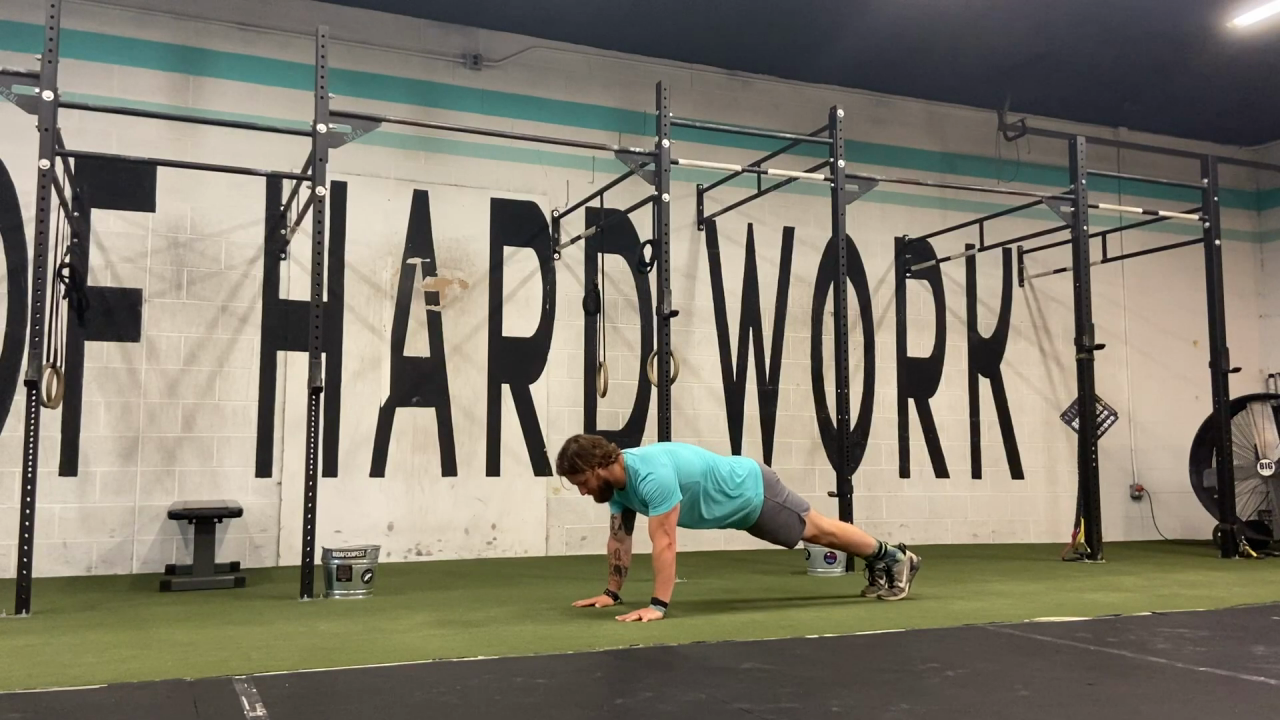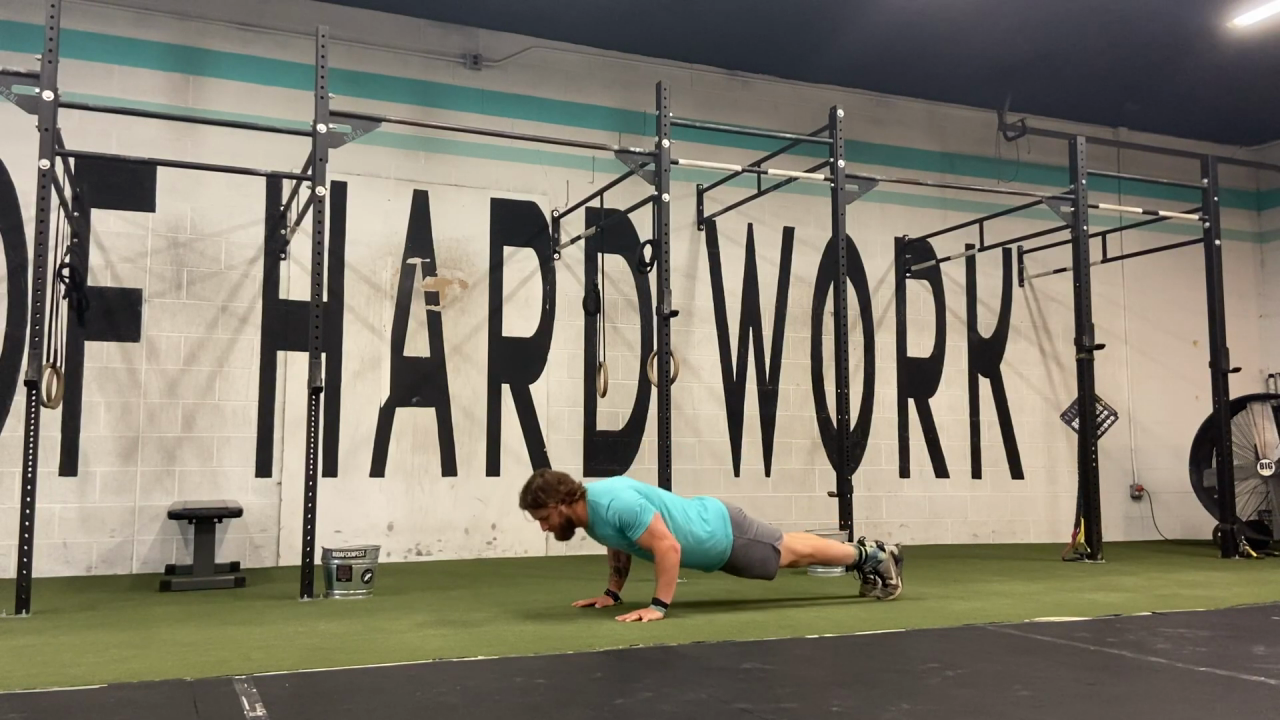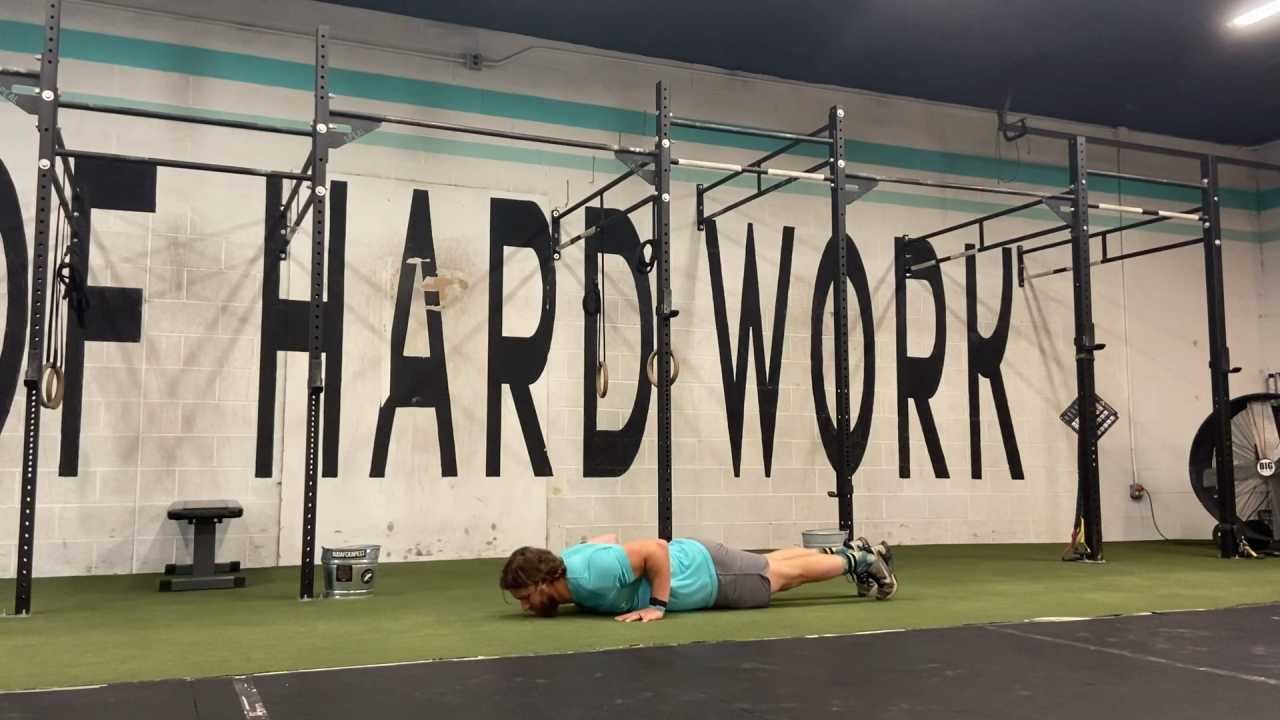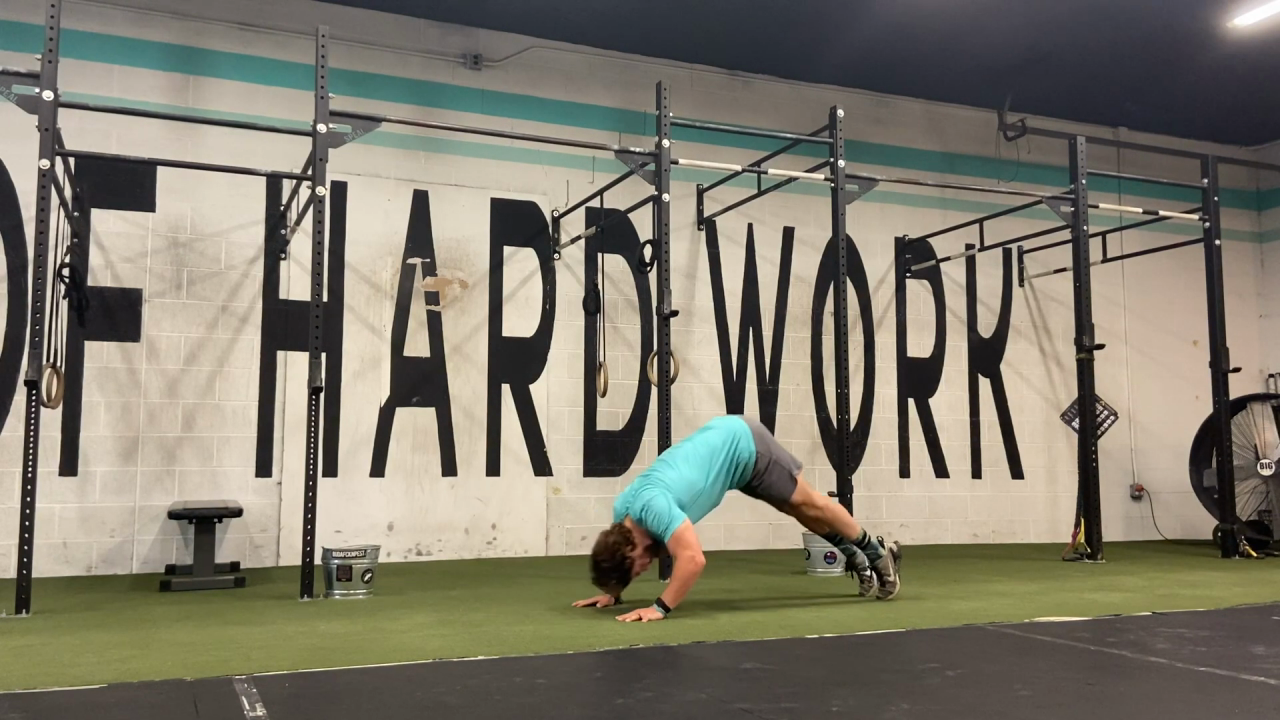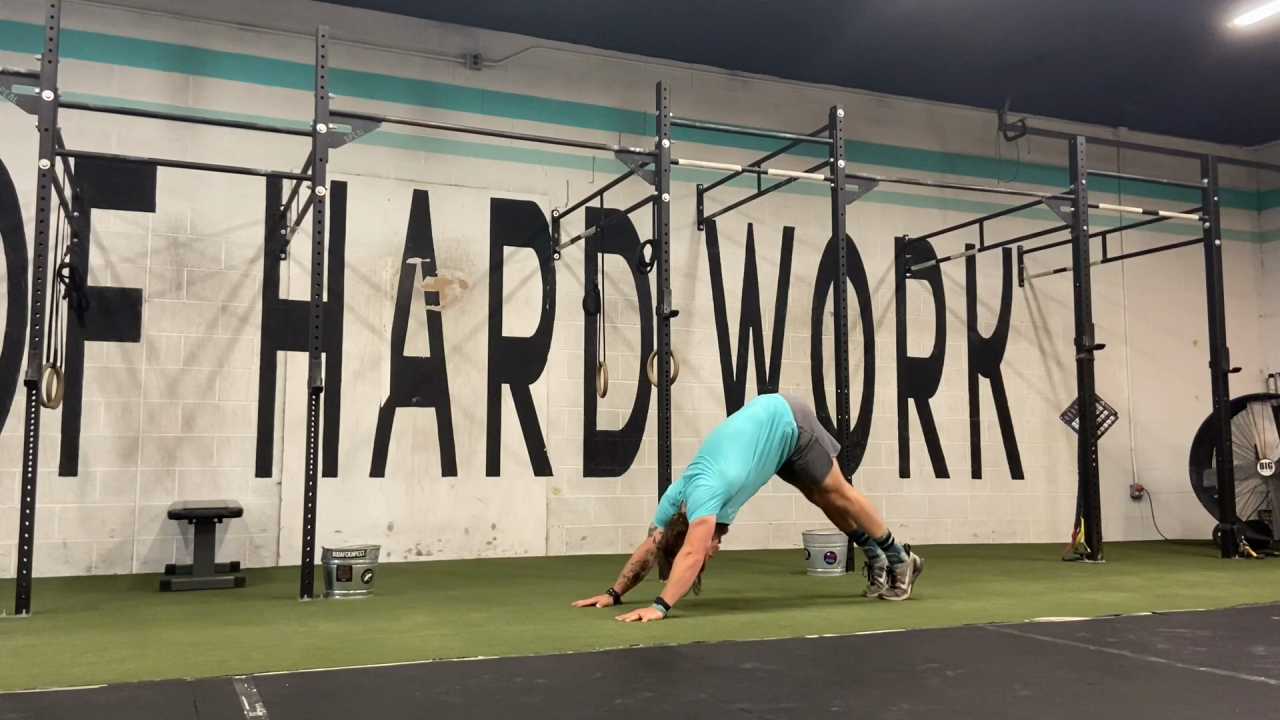
dt=1s
person 1, frame 1
left shoulder: (652, 474)
right shoulder: (617, 479)
left elbow: (664, 543)
right elbow: (619, 537)
left wrist: (658, 605)
right wrist: (611, 592)
left hip: (751, 492)
right hip: (737, 503)
left knee: (820, 530)
right knee: (816, 534)
left ankle: (894, 557)
right ankle: (878, 563)
person 1, frame 2
left shoulder: (612, 505)
right shoulder: (589, 512)
left elbow: (668, 548)
right elbow: (621, 544)
left wrist: (658, 606)
right wrist: (612, 592)
left hip: (721, 535)
right hip: (708, 532)
left knee: (796, 553)
right knee: (789, 550)
left ankle: (875, 556)
right ankle: (865, 551)
person 1, frame 3
left shoulder: (589, 579)
right shoulder: (567, 561)
left elbow: (656, 548)
right elbow: (607, 537)
left wrist: (657, 605)
right wrist: (603, 599)
left hip: (707, 575)
right hip: (690, 560)
left knee: (787, 574)
right knee: (777, 565)
left ankle: (864, 559)
right ankle: (850, 552)
person 1, frame 4
left shoulder: (652, 507)
right shoulder: (624, 510)
left elbow: (693, 560)
right elbow: (618, 557)
left wrist: (660, 608)
right wrist: (612, 593)
left hip: (743, 442)
right hip: (723, 438)
left knee: (806, 503)
right knee: (793, 507)
left ankle: (877, 554)
right ankle: (855, 557)
person 1, frame 5
left shoulder: (703, 494)
right shoulder: (675, 499)
left elbow: (692, 555)
right elbow: (650, 547)
left wrist: (660, 606)
right wrist: (614, 593)
left hip: (786, 421)
right hip: (764, 420)
left knee: (836, 494)
right knee: (820, 498)
left ankle: (899, 558)
right ankle: (877, 559)
